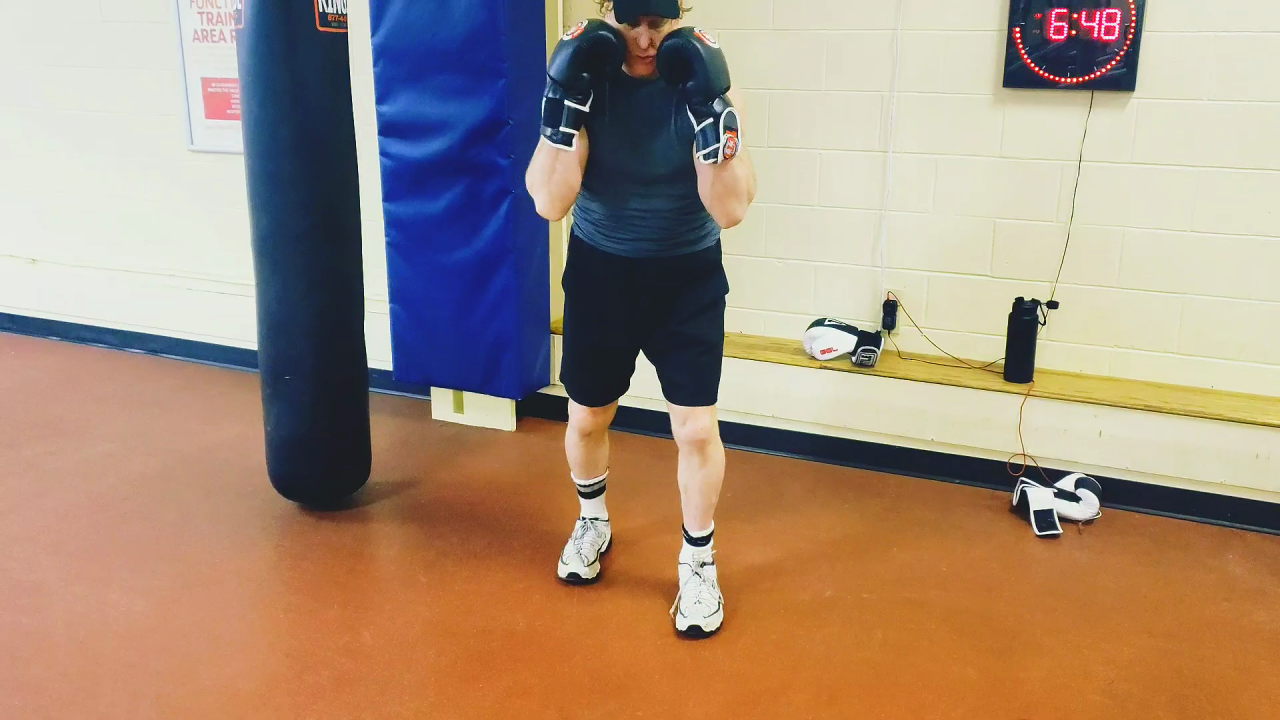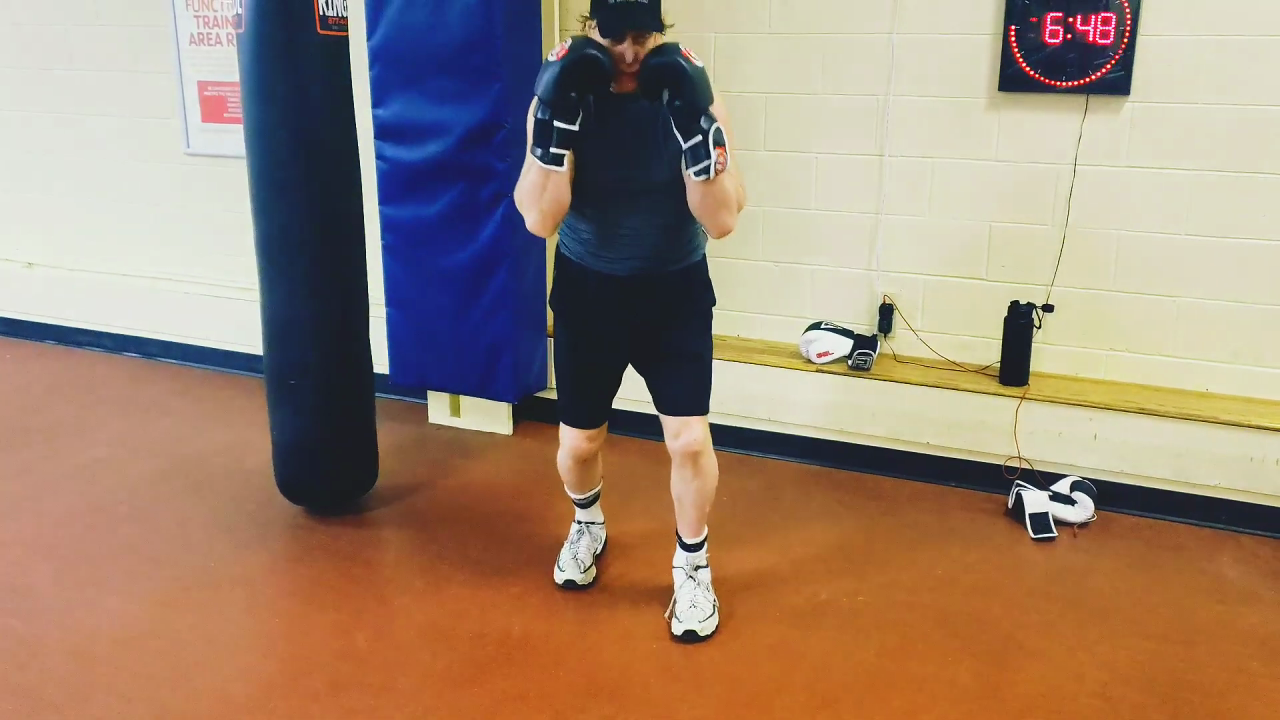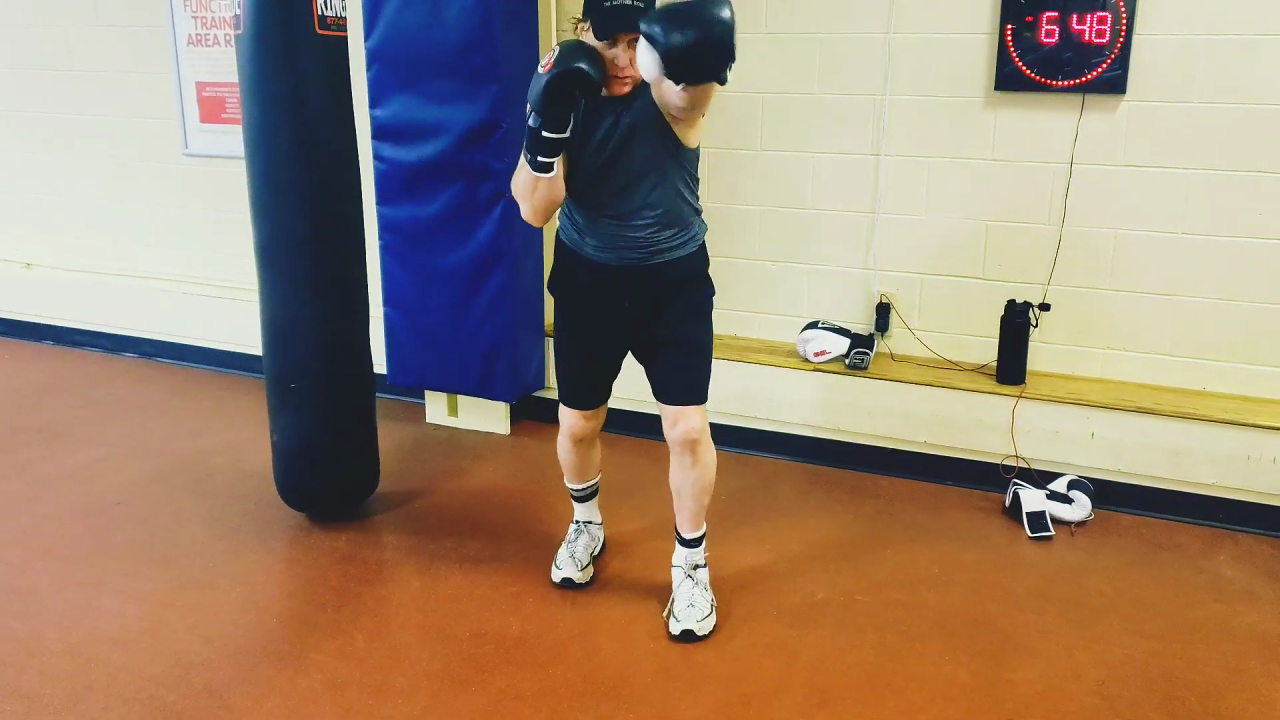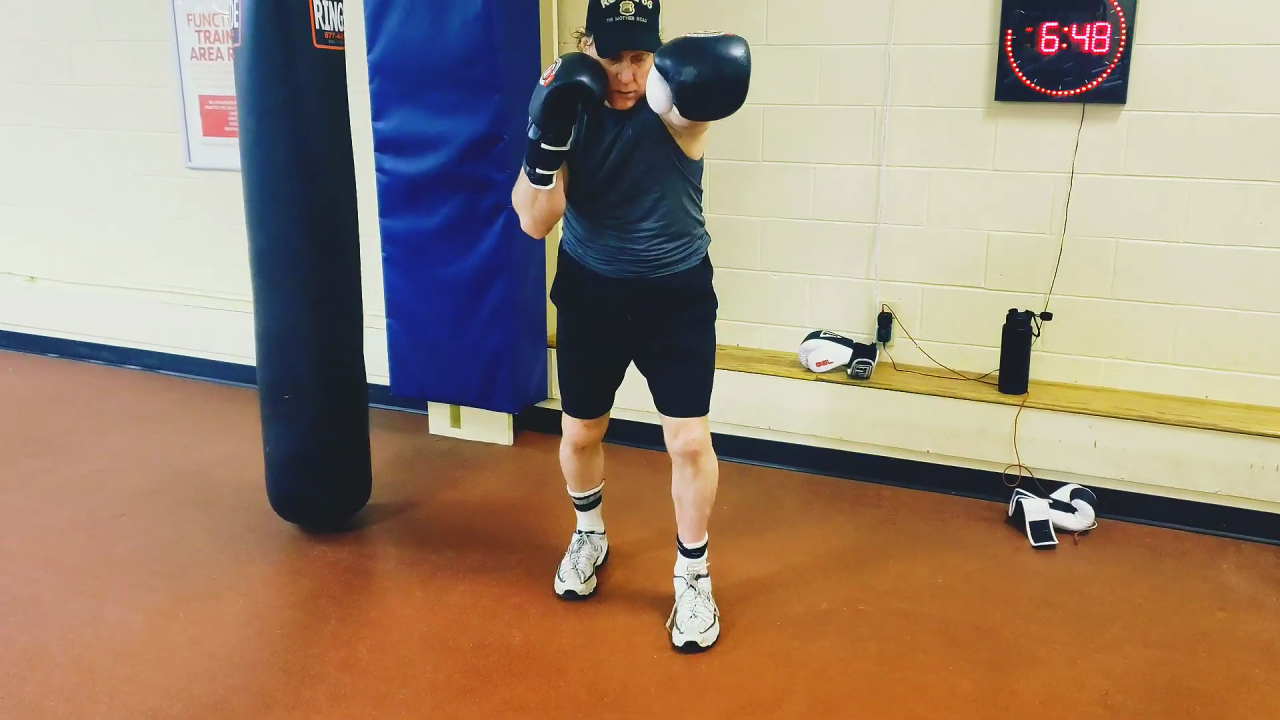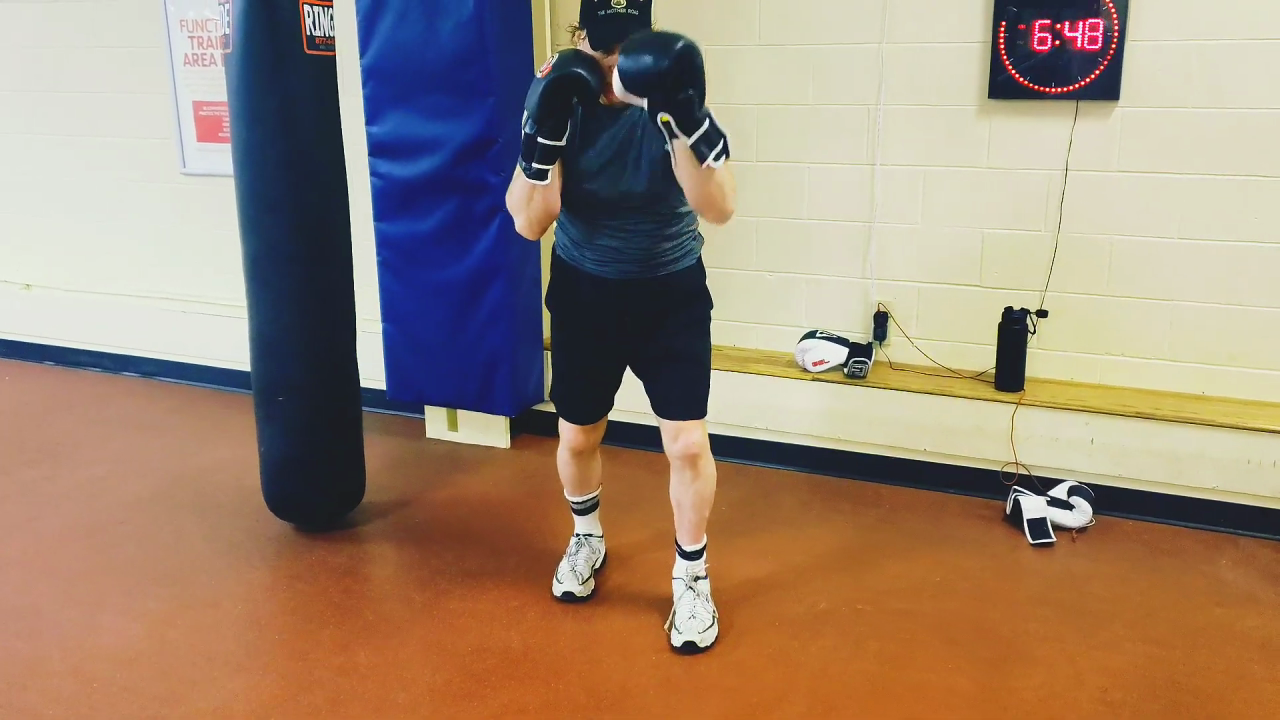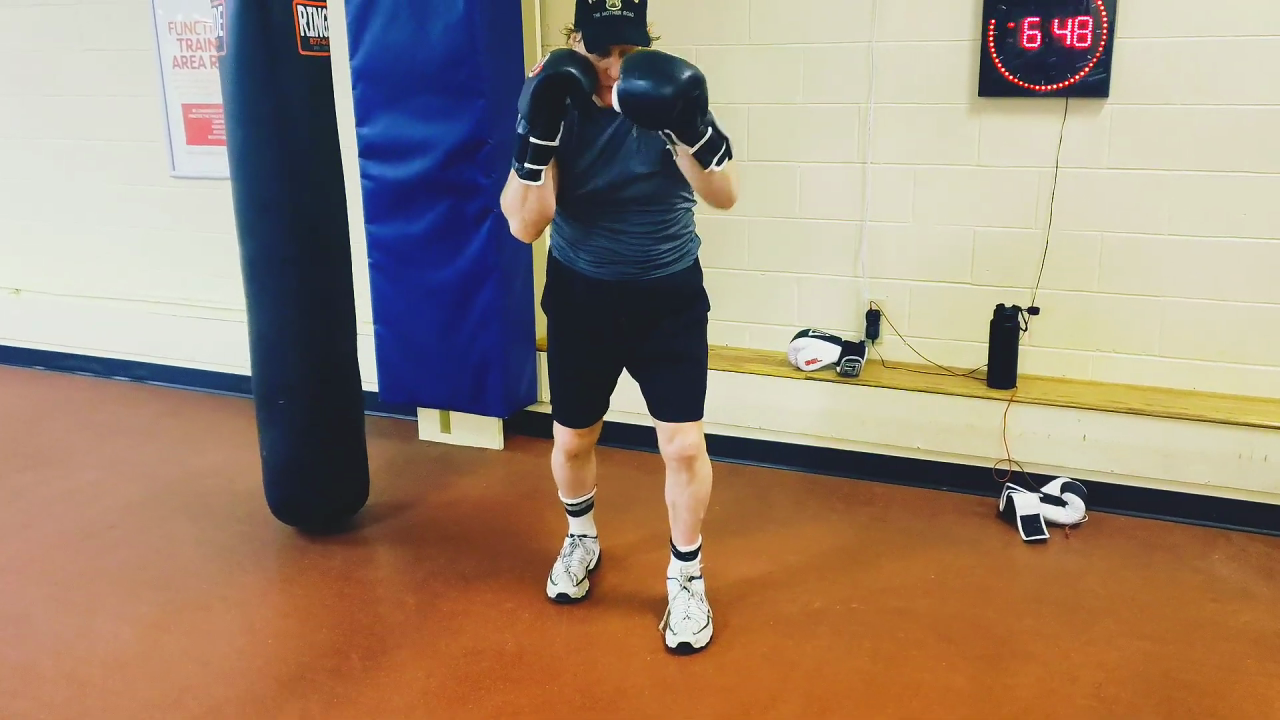
dt=0.7s
person 1, frame 1
left shoulder: (700, 83)
right shoulder: (585, 83)
left elbow: (730, 209)
right elbow: (550, 202)
left wrist: (713, 106)
right wrist: (565, 98)
left hip: (688, 279)
right hip: (600, 273)
left knee: (697, 427)
right knee: (587, 417)
left ankle: (697, 562)
right ankle: (593, 522)
person 1, frame 2
left shoulder: (691, 101)
right shoulder: (560, 98)
left elbow: (721, 221)
right elbow: (539, 220)
left wrist: (696, 122)
right wrist: (556, 118)
left hip: (675, 292)
right hip: (588, 292)
left knee: (689, 441)
right knee: (578, 442)
left ankle: (692, 566)
right ankle: (588, 525)
person 1, frame 3
left shoulder: (669, 86)
right shoulder: (564, 94)
left elbow: (693, 83)
right elbow: (534, 209)
right wrist: (546, 123)
left hip: (673, 282)
right hip: (588, 280)
left knee: (687, 428)
right knee: (577, 422)
left ankle: (690, 565)
right ankle: (586, 524)
person 1, frame 4
left shoulder: (670, 100)
right shoulder: (567, 105)
left elbow: (700, 105)
right elbow: (534, 222)
left wrist: (704, 77)
right wrist: (546, 135)
left hip: (676, 293)
right hip: (590, 292)
left knee: (689, 440)
right knee: (580, 431)
left ankle: (693, 574)
right ankle: (589, 534)
person 1, frame 5
left shoulder: (671, 103)
right shoulder: (561, 106)
left elbow: (719, 209)
right elbow: (530, 222)
left wrist: (689, 115)
right wrist: (543, 131)
left hip: (671, 297)
right hip: (585, 295)
left knee: (687, 444)
right knee: (576, 437)
left ankle: (691, 576)
right ankle: (587, 537)
person 1, frame 6
left shoulder: (665, 105)
right shoulder: (553, 107)
left elbow: (724, 196)
right elbow: (524, 225)
left wrist: (695, 129)
right wrist: (537, 133)
left hip: (667, 299)
right hip: (581, 298)
left knee: (684, 446)
right knee: (571, 440)
left ankle: (686, 576)
right ankle: (581, 538)
